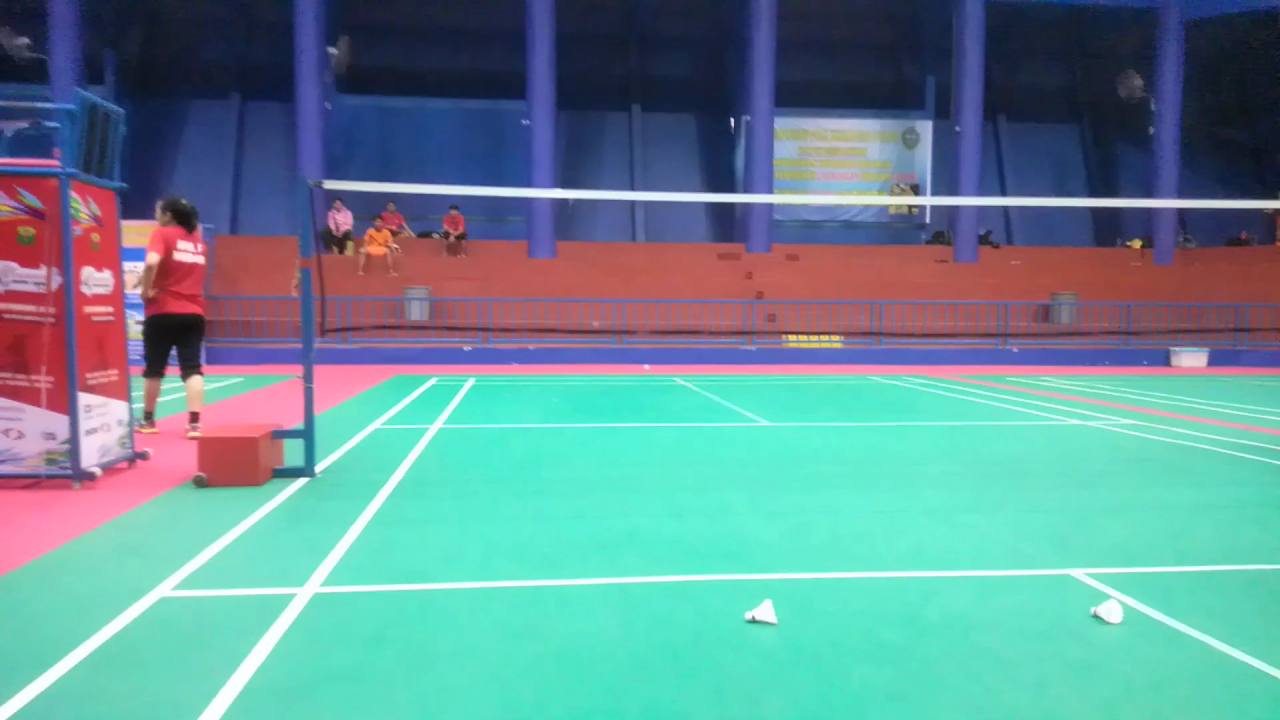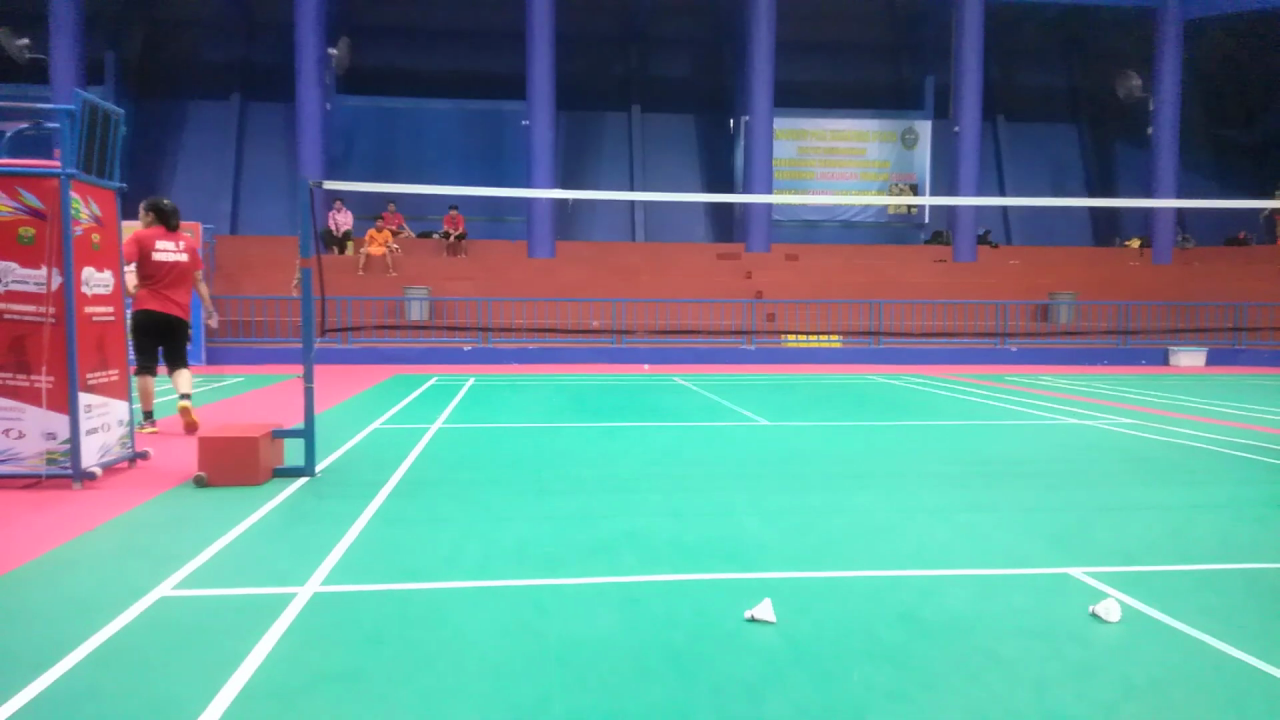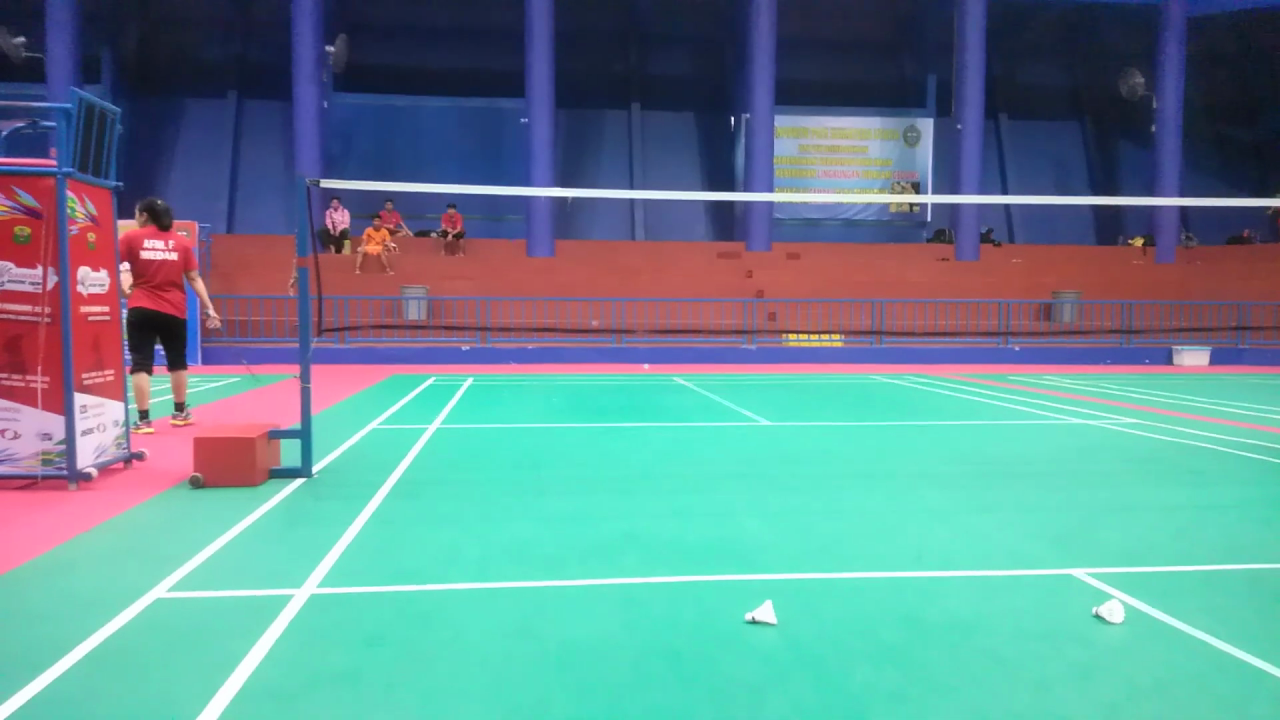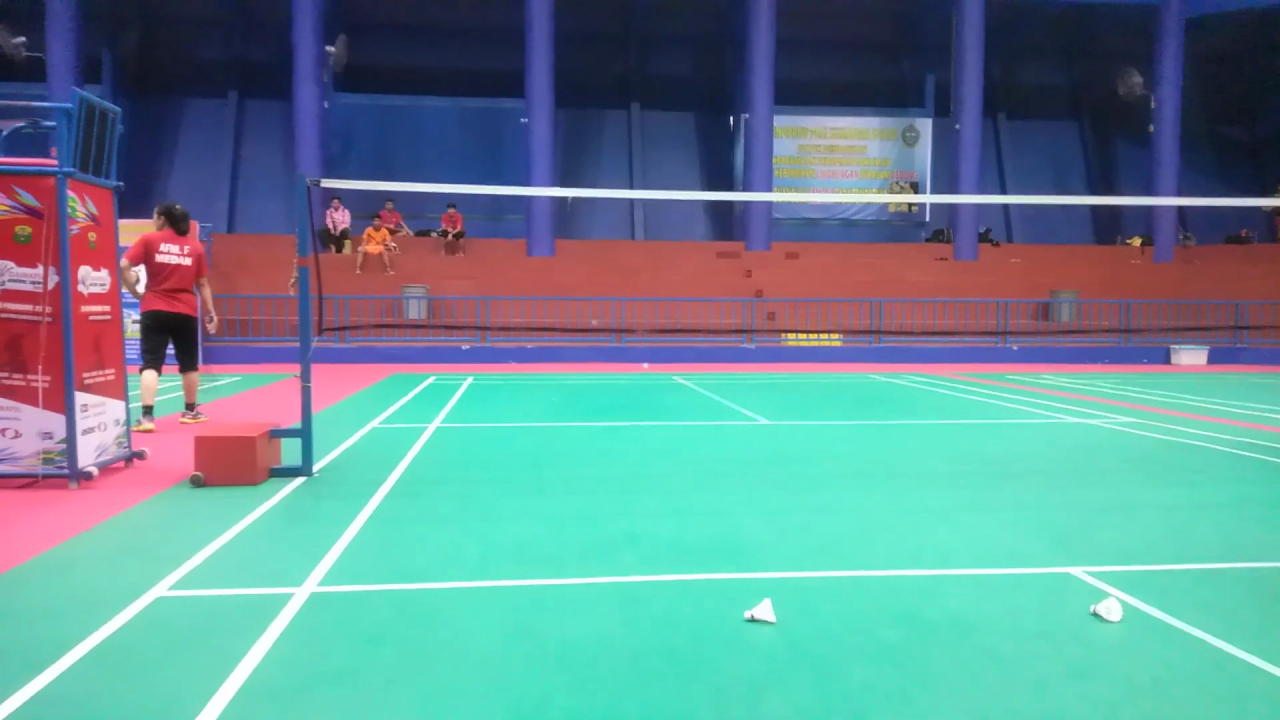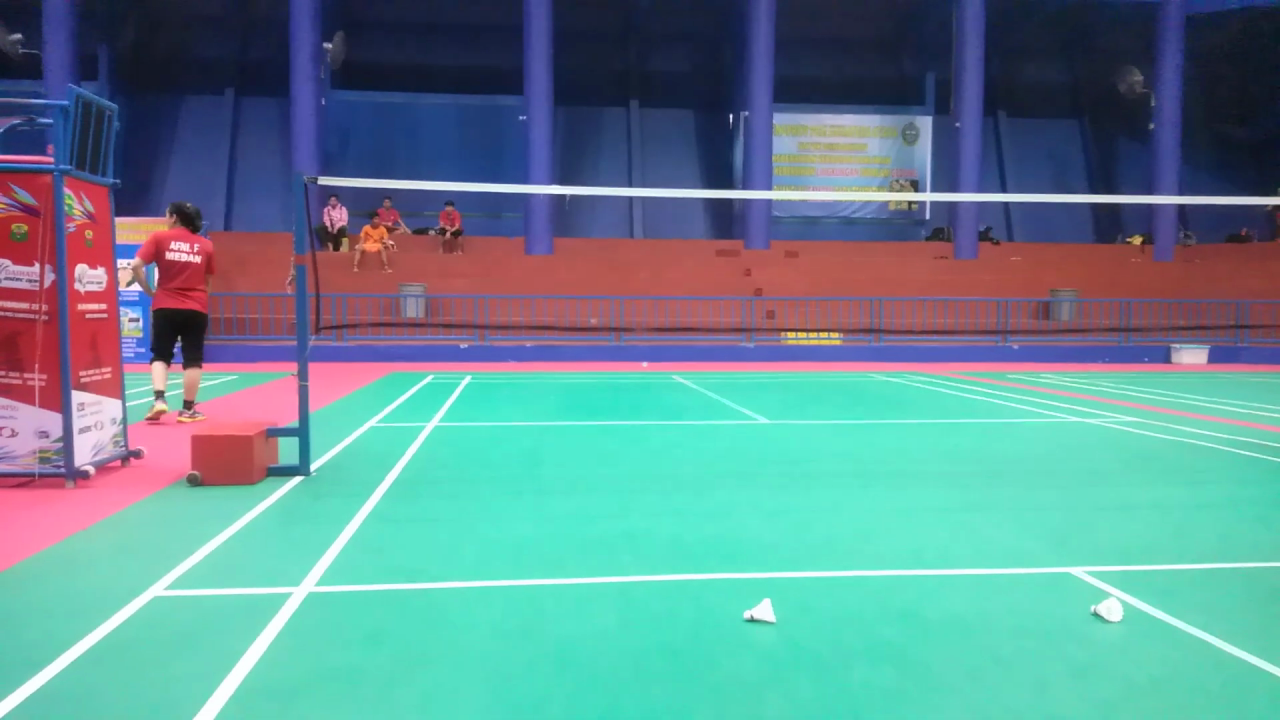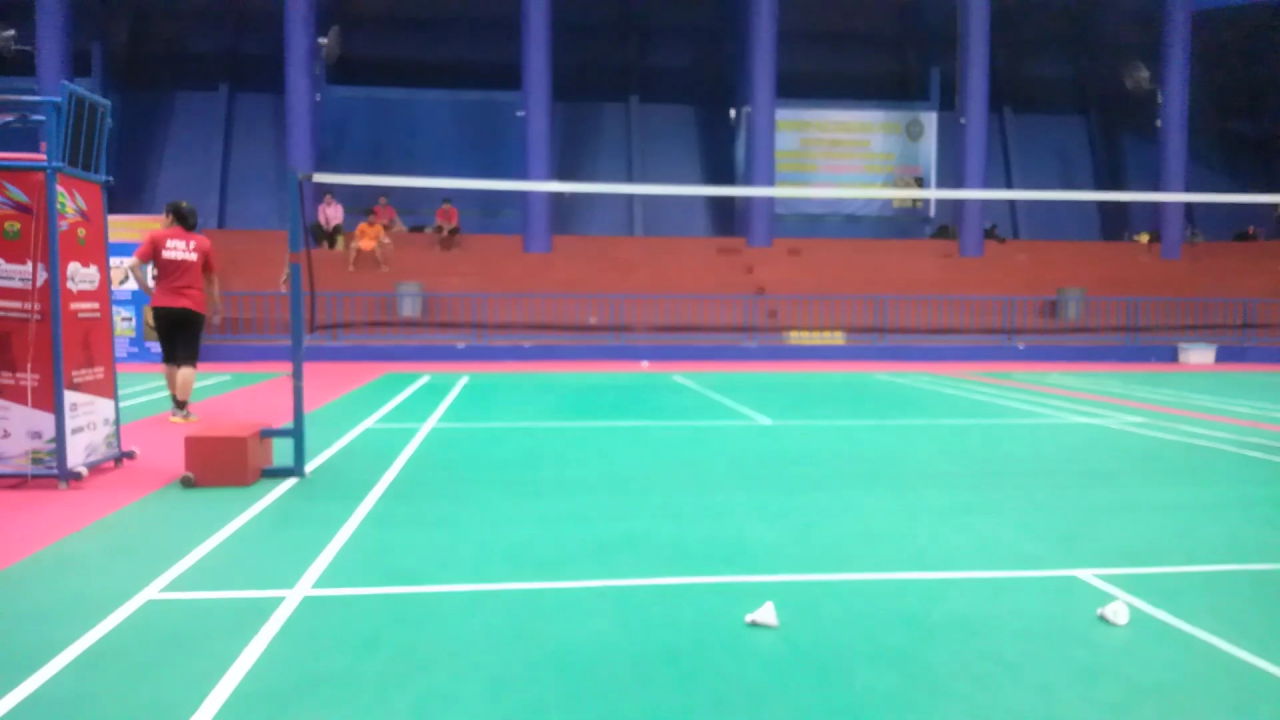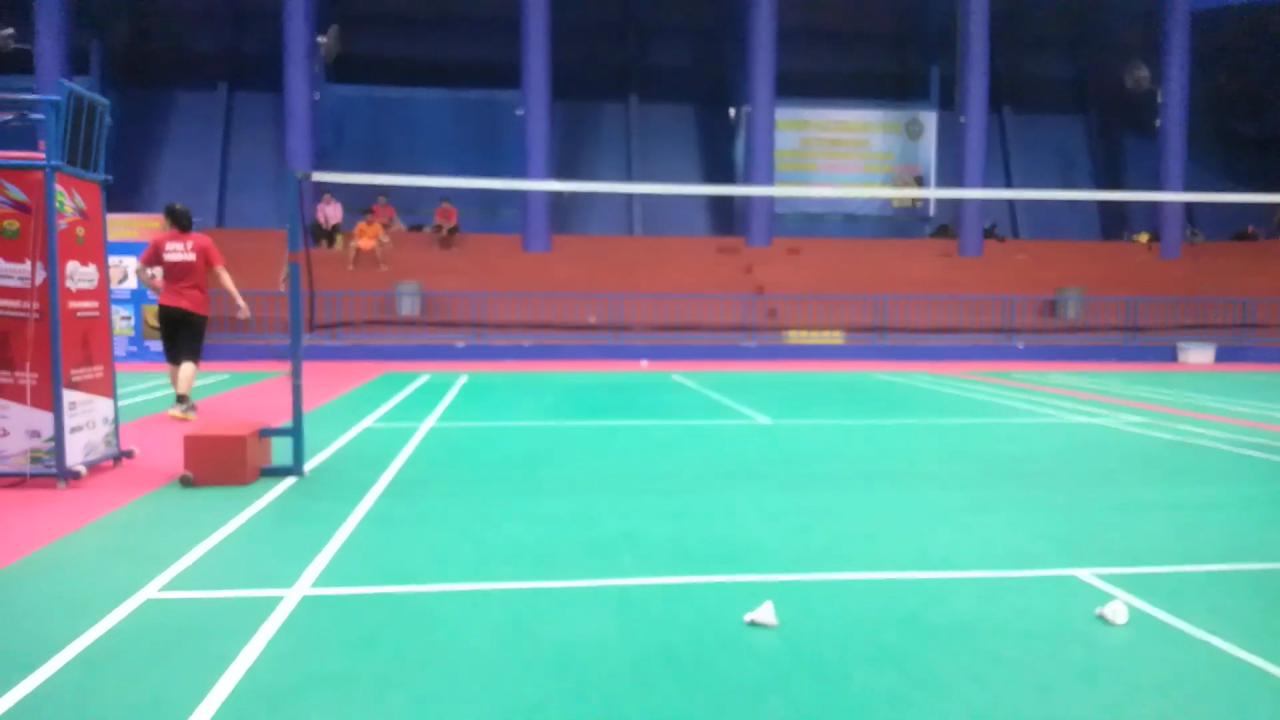
dt=0.3s
person 1, frame 1
left shoulder: (162, 233)
right shoulder: (199, 241)
left elbow: (152, 262)
left wrist: (146, 289)
left hip: (163, 312)
right hip: (194, 313)
left knee: (154, 367)
right knee: (192, 368)
left ankle: (148, 420)
right ankle: (194, 423)
person 1, frame 2
left shoulder: (141, 238)
right shoulder: (187, 243)
right elbow: (198, 280)
left wrist: (129, 289)
right wrist: (209, 309)
left hip: (147, 311)
right hip: (178, 313)
left knee: (145, 366)
right knee: (178, 363)
left ankle: (148, 420)
right ankle: (185, 399)
person 1, frame 3
left shoulder: (131, 238)
right shoulder: (182, 242)
right elbow: (194, 278)
left wrist: (122, 290)
right wrist: (209, 309)
left hip: (141, 310)
right hip: (173, 311)
left knee: (141, 364)
right knee: (177, 361)
left ankle: (143, 419)
right ankle: (180, 412)
person 1, frame 4
left shoulder: (149, 239)
right shoulder: (195, 246)
left elbow: (124, 268)
right elbow: (203, 284)
left wrist: (137, 293)
right wrist: (211, 314)
left hip: (155, 310)
right hip: (186, 313)
left knee: (151, 363)
right knee: (189, 363)
left ankle: (147, 416)
right ankle: (191, 411)
person 1, frame 5
left shoulder: (160, 238)
right shoulder: (206, 245)
left elbow: (136, 266)
left wrist: (149, 291)
right wrist: (204, 305)
left hip: (165, 307)
right hip: (196, 310)
left knee: (161, 356)
right knee: (193, 360)
left ankle: (159, 399)
right ankle: (188, 409)
person 1, frame 6
left shoulder: (156, 238)
right shoulder: (203, 243)
left elbow: (134, 265)
right elbow: (211, 279)
left wrist: (149, 290)
right wrist: (216, 306)
left hip: (162, 306)
right hip: (192, 308)
left knee: (169, 357)
right knee: (187, 359)
left ankle: (177, 404)
right ankle: (181, 410)
person 1, frame 7
left shoulder: (159, 241)
right shoulder: (203, 242)
left elbow: (140, 270)
right elbow: (220, 273)
left wrist: (159, 290)
right wrist: (238, 300)
left hip: (167, 307)
right hip: (195, 308)
left knee: (173, 357)
right knee: (189, 357)
left ankle: (183, 401)
right ankle: (181, 404)
